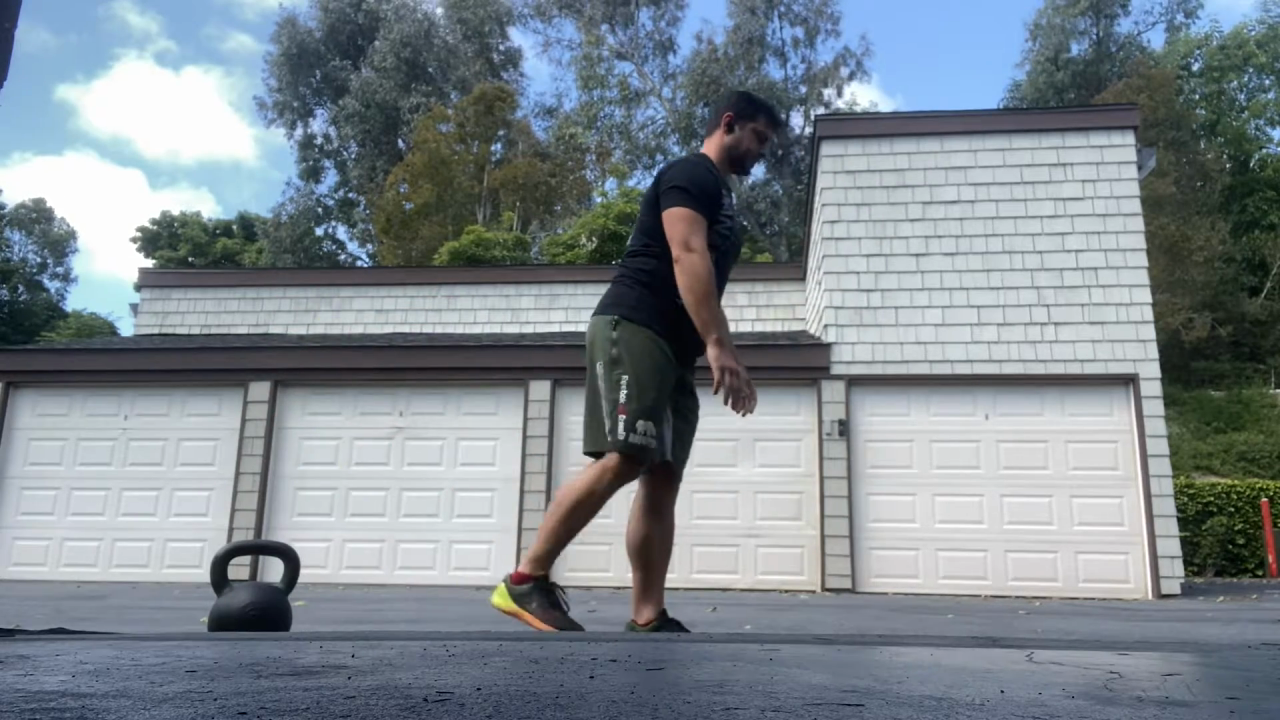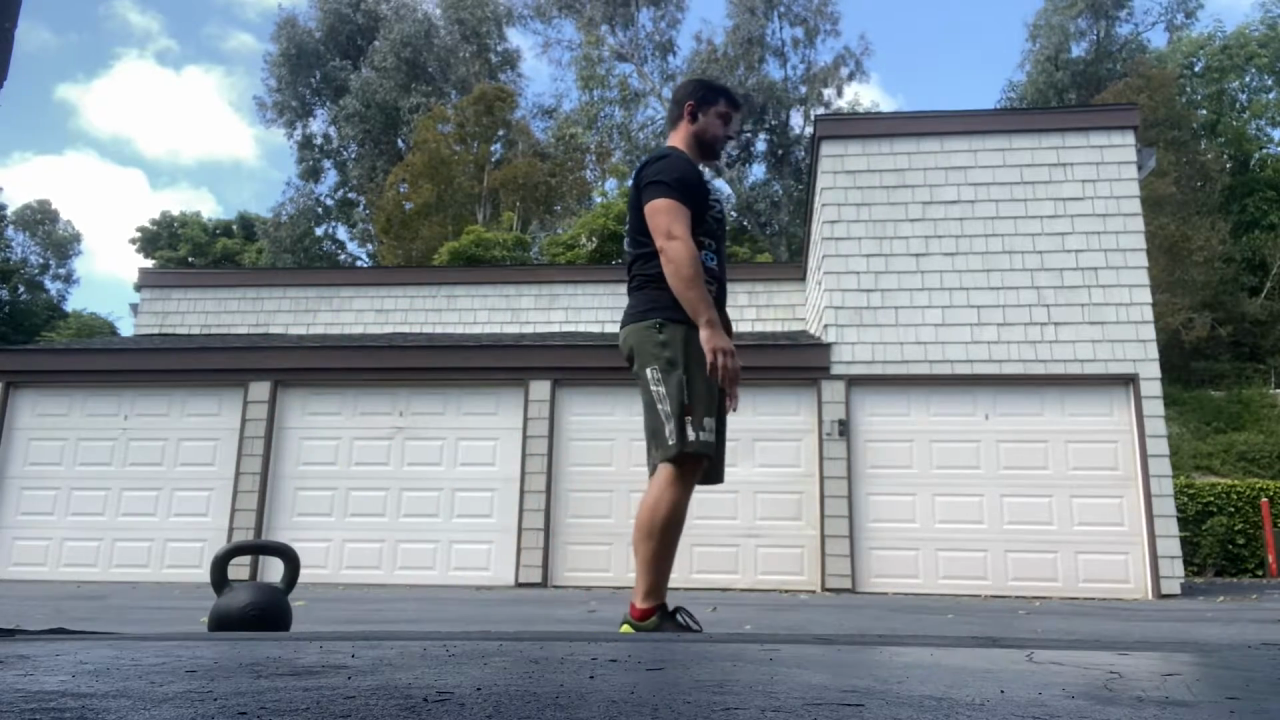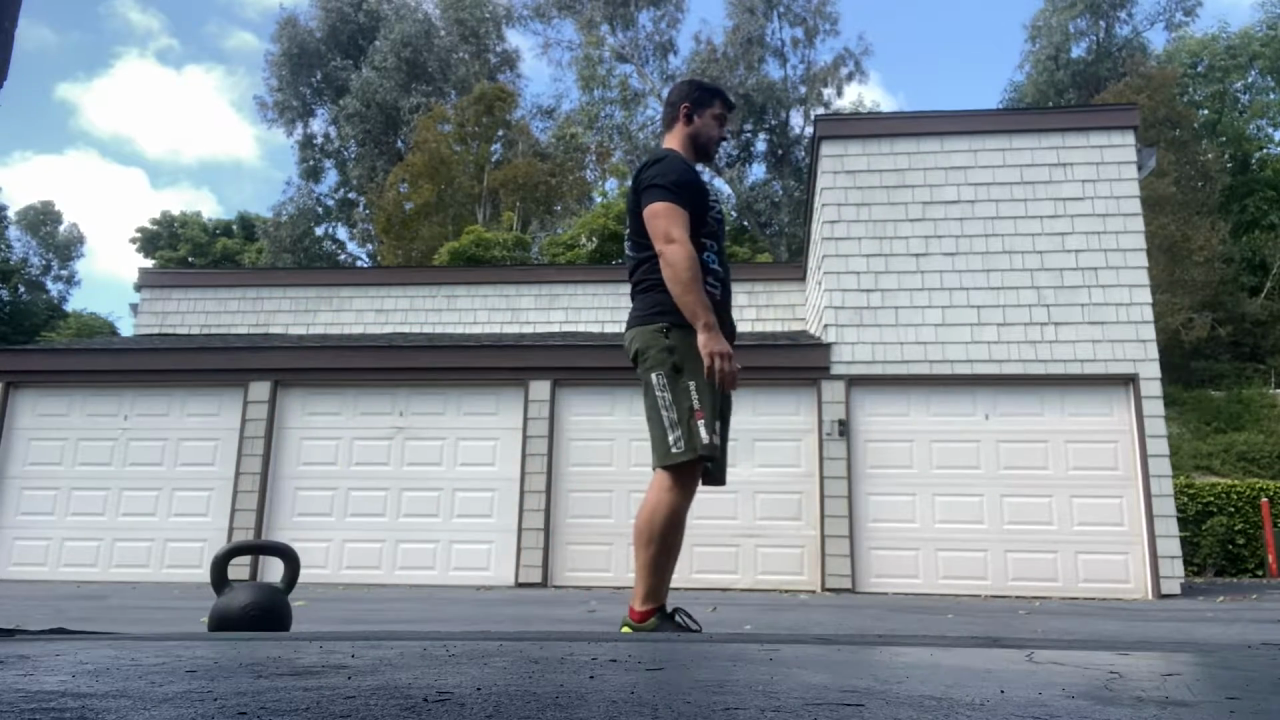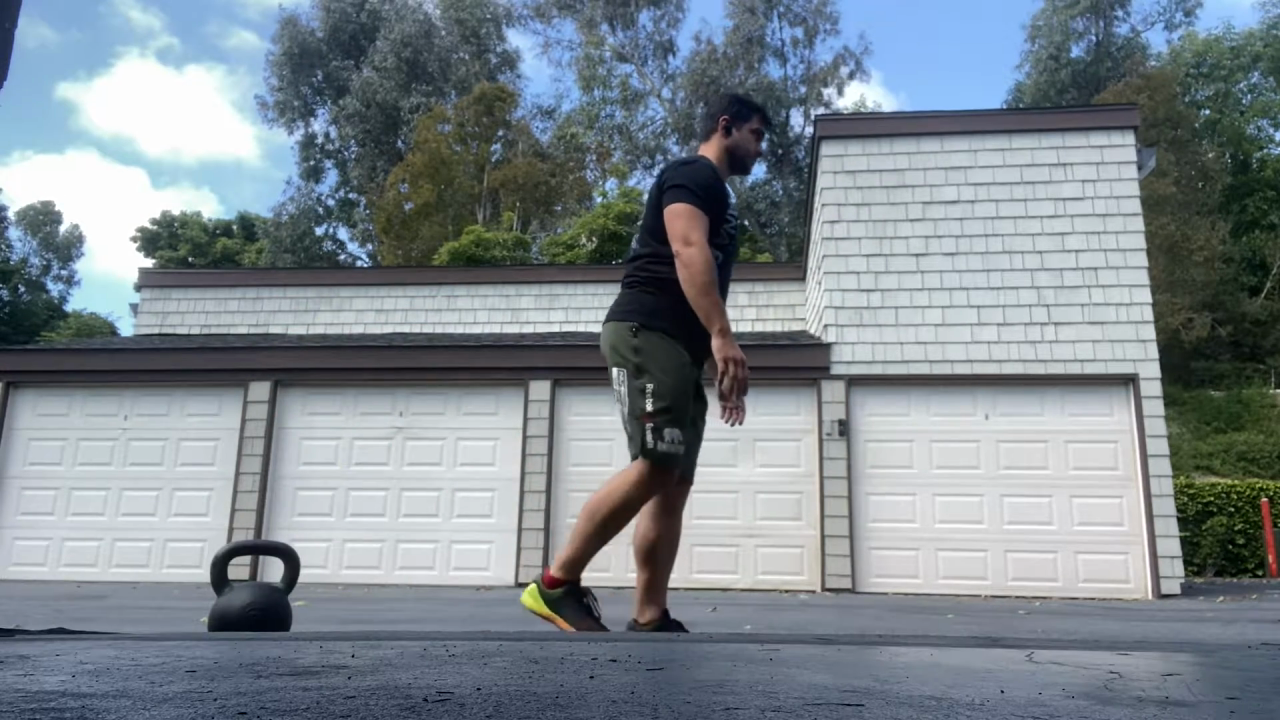
dt=0.5s
person 1, frame 1
left shoulder: (718, 191)
right shoulder: (689, 176)
left elbow: (707, 279)
right elbow: (690, 259)
left wrist: (722, 362)
right wrist: (719, 347)
left hip: (672, 343)
right hip: (633, 326)
left knee: (662, 479)
right knee: (622, 459)
left ankle: (648, 615)
right ankle: (526, 581)
person 1, frame 2
left shoulder: (692, 182)
right shoulder: (667, 168)
right elbow: (674, 247)
left wrist: (715, 339)
right wrist: (711, 326)
left hip: (687, 336)
right hip: (666, 328)
left knee: (678, 471)
right knee: (681, 464)
left ankle: (654, 609)
right ankle: (644, 613)
person 1, frame 3
left shoulder: (689, 182)
right shoulder: (666, 170)
right elbow: (672, 249)
left wrist: (713, 337)
right wrist: (709, 330)
left hip: (691, 343)
right hip: (673, 335)
left knee: (681, 474)
right knee: (680, 468)
left ankle: (655, 612)
right ankle: (643, 616)
person 1, frame 4
left shoulder: (712, 193)
right shoulder: (693, 175)
left elbow: (704, 271)
right elbow: (689, 253)
left wrist: (726, 369)
right wrist: (721, 337)
left hip: (672, 342)
right hip: (647, 332)
left knee: (673, 479)
right knee: (655, 468)
left ankle: (651, 617)
right ankle: (557, 583)
